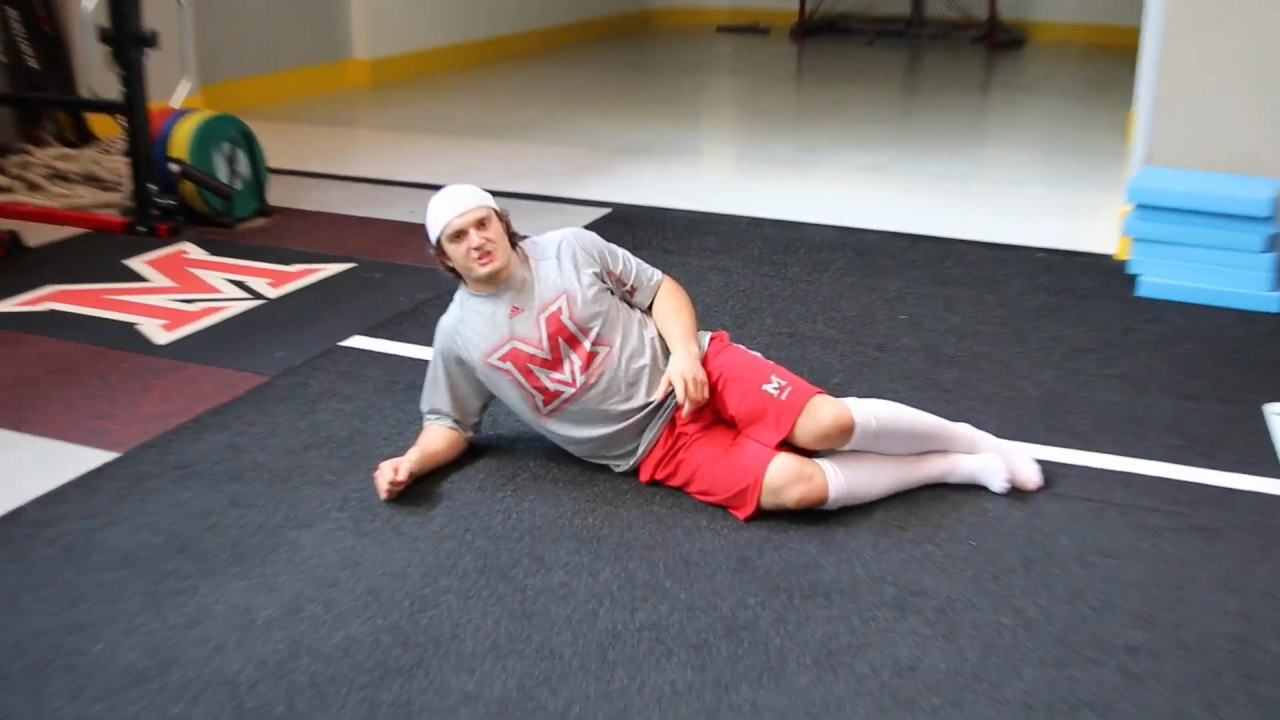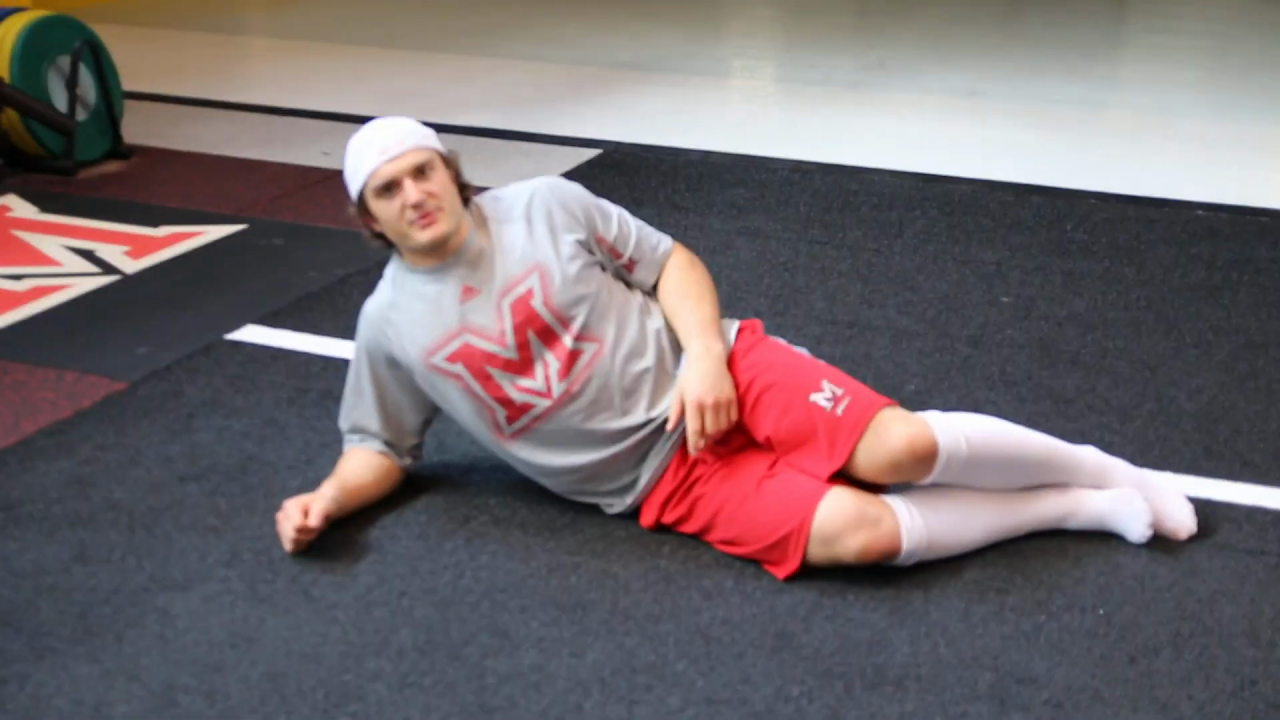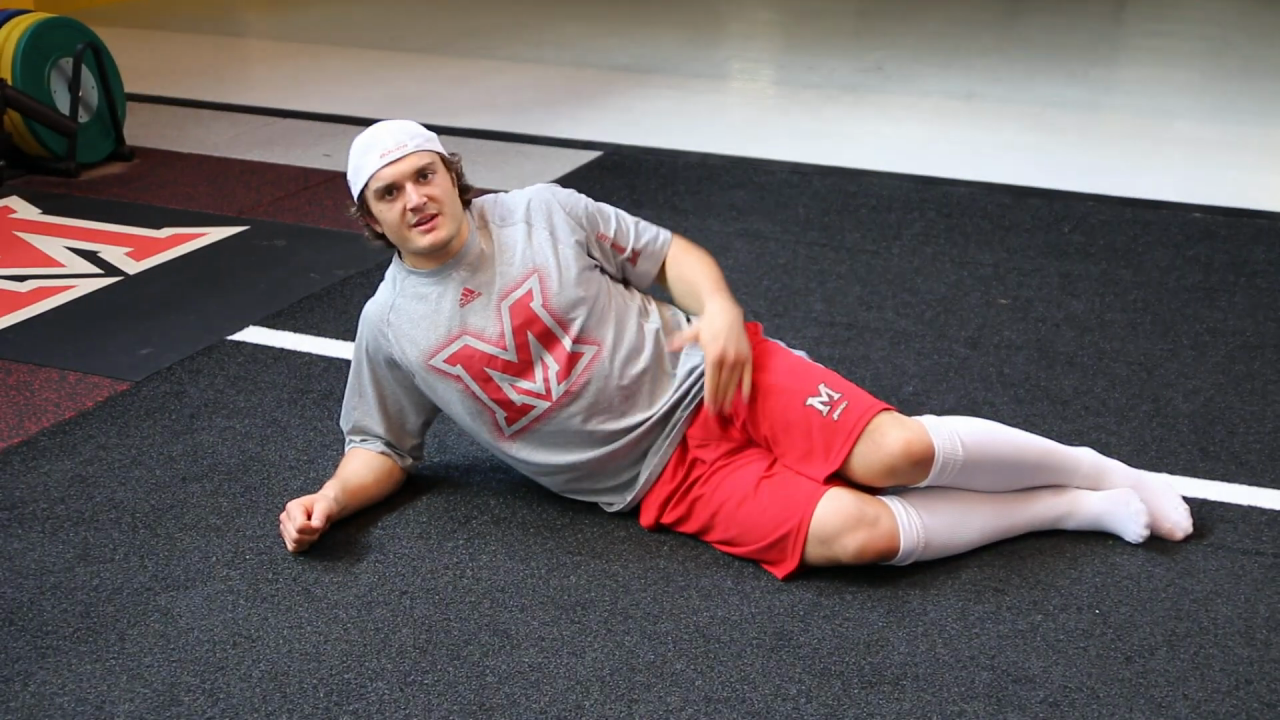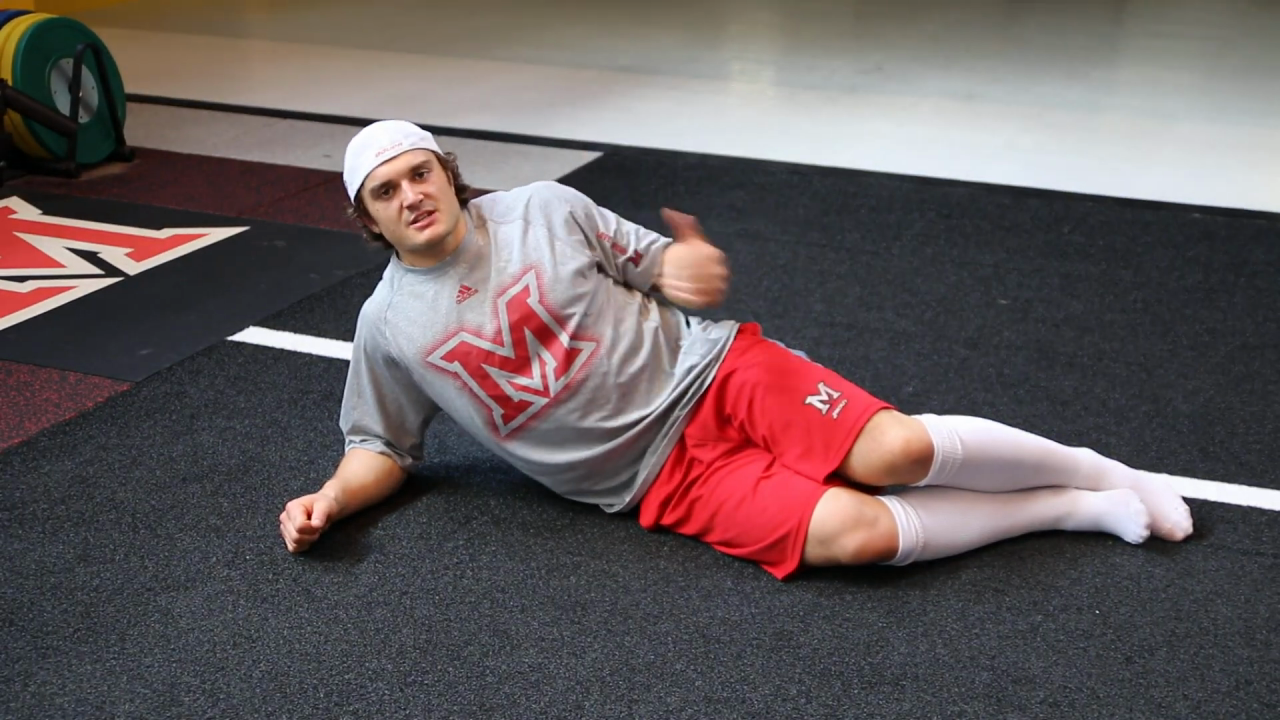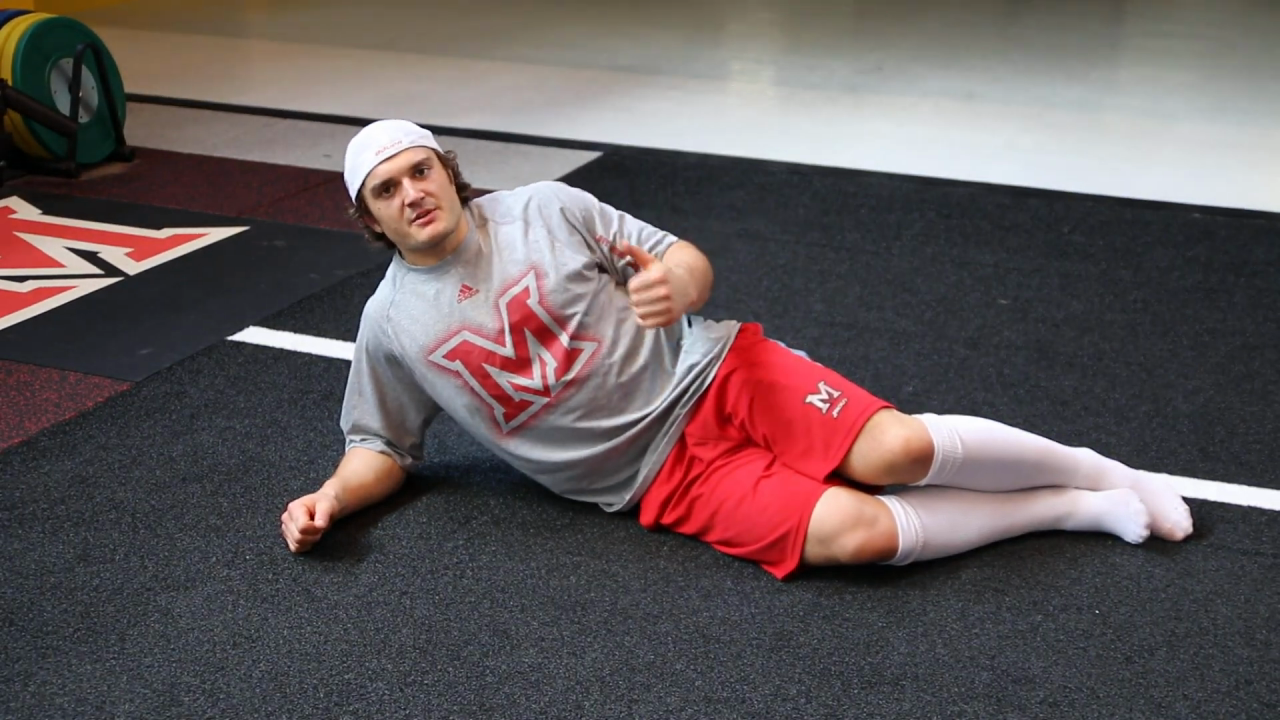
dt=0.5s
person 1, frame 1
left shoulder: (570, 248)
right shoulder: (458, 335)
left elbow: (662, 289)
right elbow: (449, 425)
left wrist: (686, 354)
right wrist: (408, 463)
left hip: (688, 375)
right hip: (653, 447)
left knee: (828, 424)
right knee: (799, 487)
left ankle: (975, 440)
right ankle: (962, 469)
person 1, frame 2
left shoulder: (545, 203)
right shoulder: (391, 325)
left elbow: (670, 261)
right elbow: (379, 446)
left wrist: (705, 356)
left hip: (709, 378)
right hip: (662, 478)
left knee: (900, 447)
right knee: (860, 533)
person 1, frame 3
left shoulder: (544, 210)
right shoulder: (390, 327)
left elbow: (671, 253)
right elbow: (382, 447)
left wrist: (720, 310)
right wrist: (329, 500)
left hip: (708, 384)
right hip: (662, 479)
left knee: (895, 453)
right knee: (857, 534)
person 1, frame 4
left shoulder: (543, 208)
right shoulder: (388, 326)
left elbow: (664, 270)
right elbow: (382, 447)
left wrist: (701, 270)
left hip: (707, 374)
right hip: (663, 477)
left knee: (895, 449)
right knee: (855, 535)
person 1, frame 5
left shoulder: (544, 208)
right shoulder: (390, 324)
left elbow: (691, 267)
right elbow: (382, 447)
left wrist: (677, 287)
left hip: (708, 376)
right hip: (662, 477)
left knee: (894, 451)
right knee: (854, 535)
